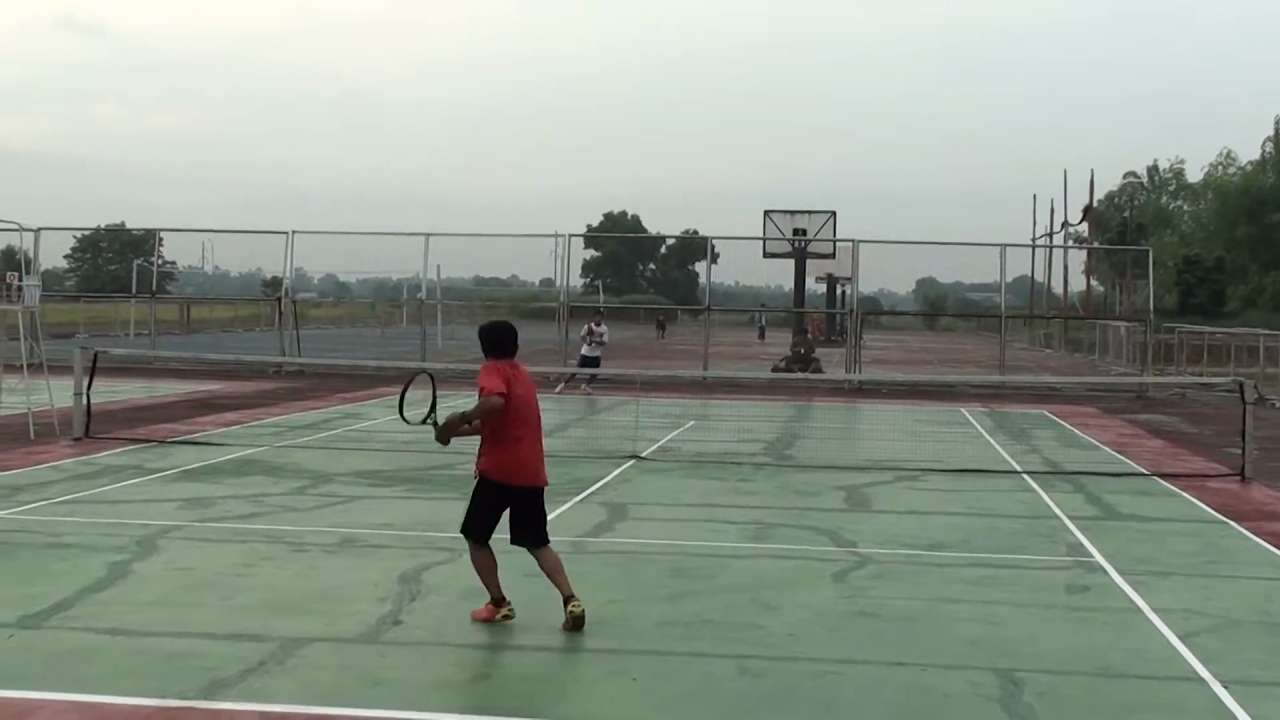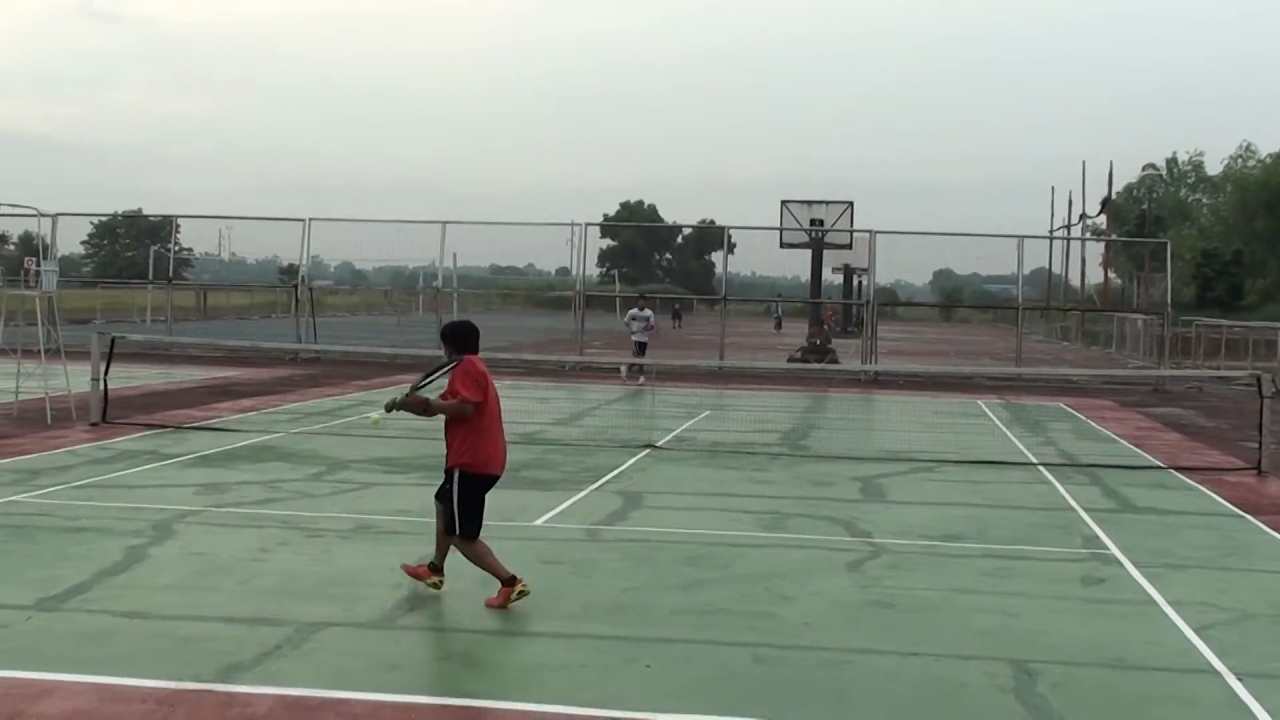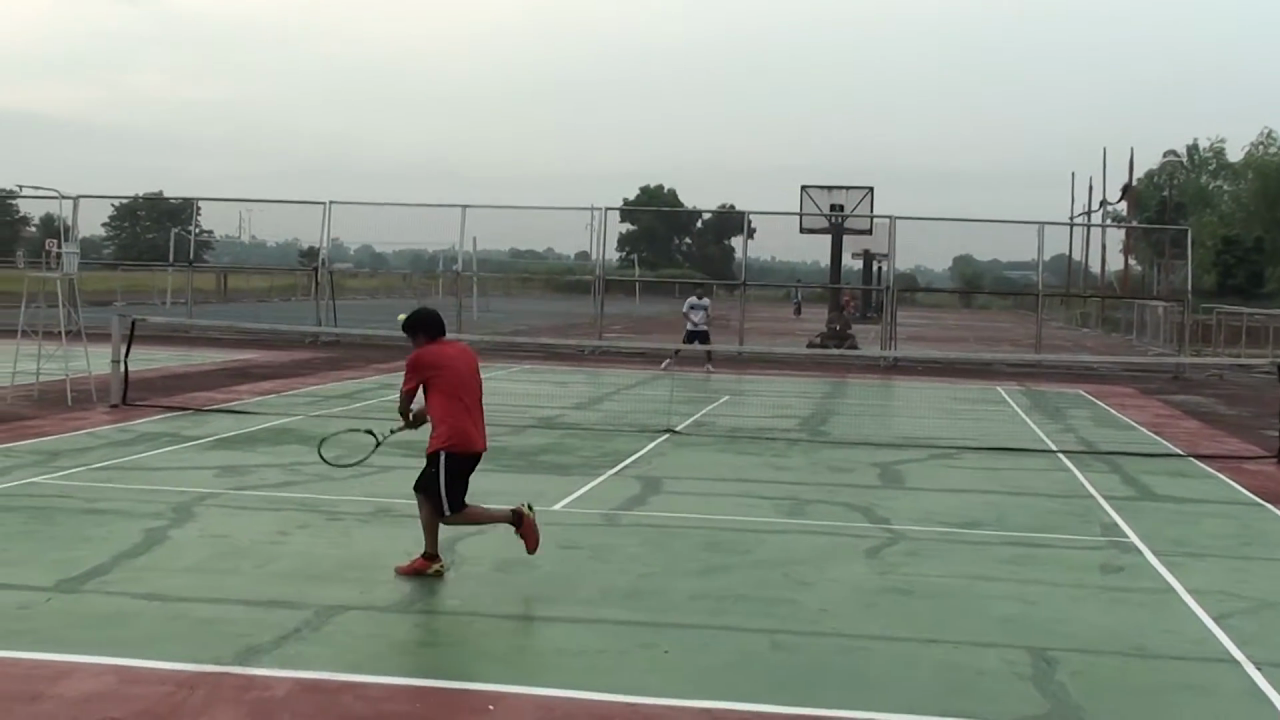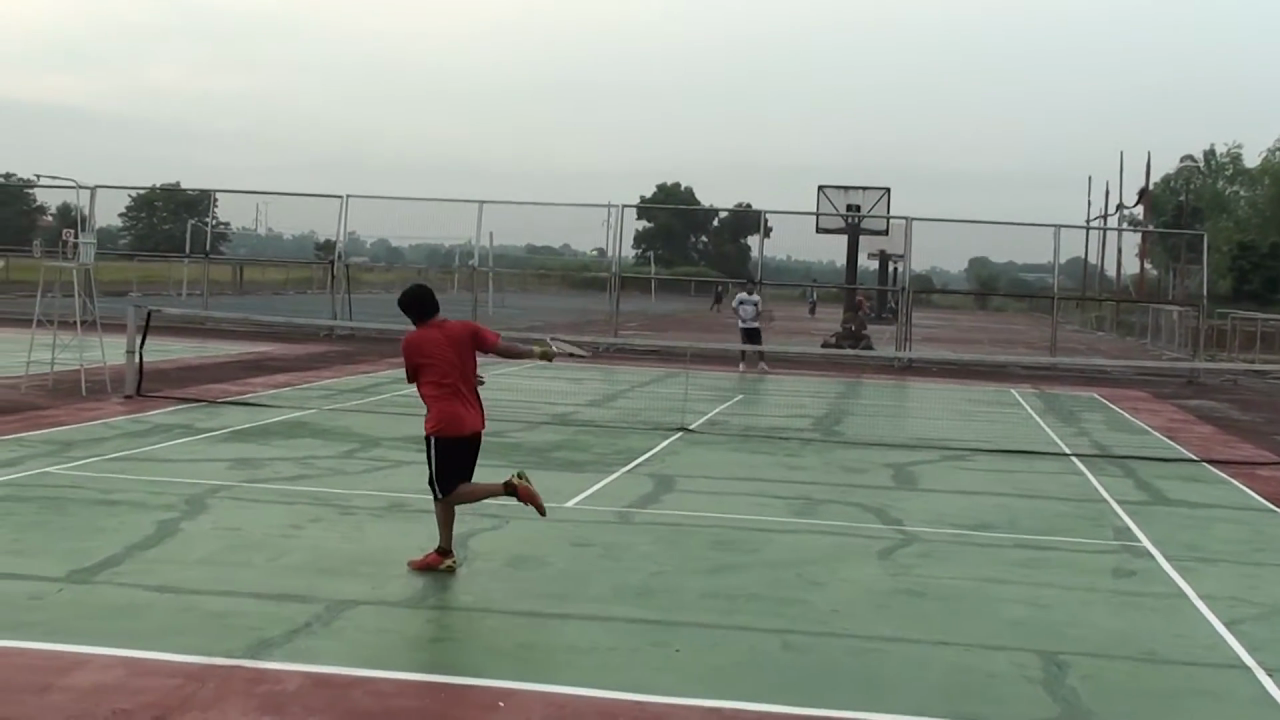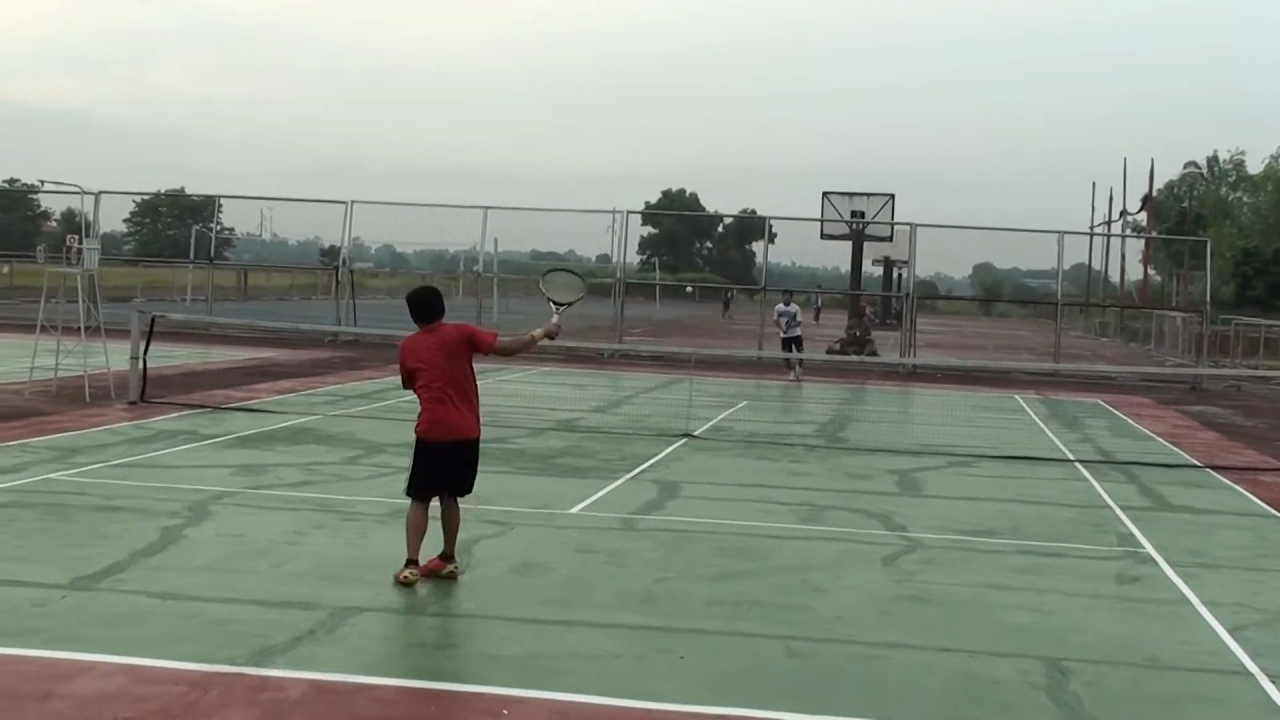
dt=0.3s
person 1, frame 1
left shoulder: (493, 371)
right shoulder: (523, 376)
left elbow: (494, 403)
left wrist: (457, 420)
right wrist: (462, 429)
left hip: (497, 472)
right hip: (533, 474)
left knee: (475, 538)
right knee: (538, 544)
left ankle: (498, 603)
right ankle: (570, 601)
person 1, frame 2
left shoulder: (467, 366)
right shoulder: (475, 368)
left elbow: (465, 407)
right elbow: (450, 406)
left wrist: (427, 403)
right wrist: (412, 402)
left hip: (473, 462)
right hip: (483, 460)
left knee: (461, 535)
right knee: (444, 503)
left ankle: (511, 584)
right ankle: (436, 568)
person 1, frame 3
left shoulder: (419, 358)
right shoulder: (466, 352)
left elbow: (405, 402)
left wrist: (407, 417)
left hip: (451, 442)
right hip: (470, 441)
left knee: (450, 513)
right knee: (425, 491)
left ankle: (515, 516)
right ankle: (431, 558)
person 1, frame 4
left shoulder: (411, 342)
right shoulder: (465, 329)
right elbow: (503, 348)
right wrist: (538, 352)
left hip: (444, 425)
right hip: (472, 424)
left knee: (449, 494)
right knee: (445, 489)
left ankle: (510, 487)
right ankle: (444, 553)
person 1, frame 5
left shoulder: (408, 347)
right shoulder: (462, 334)
right elbow: (505, 347)
right wrist: (541, 332)
left hip: (432, 431)
right hip: (467, 431)
left knee: (419, 499)
right knee: (449, 495)
left ankle: (411, 565)
right ankle: (447, 559)
